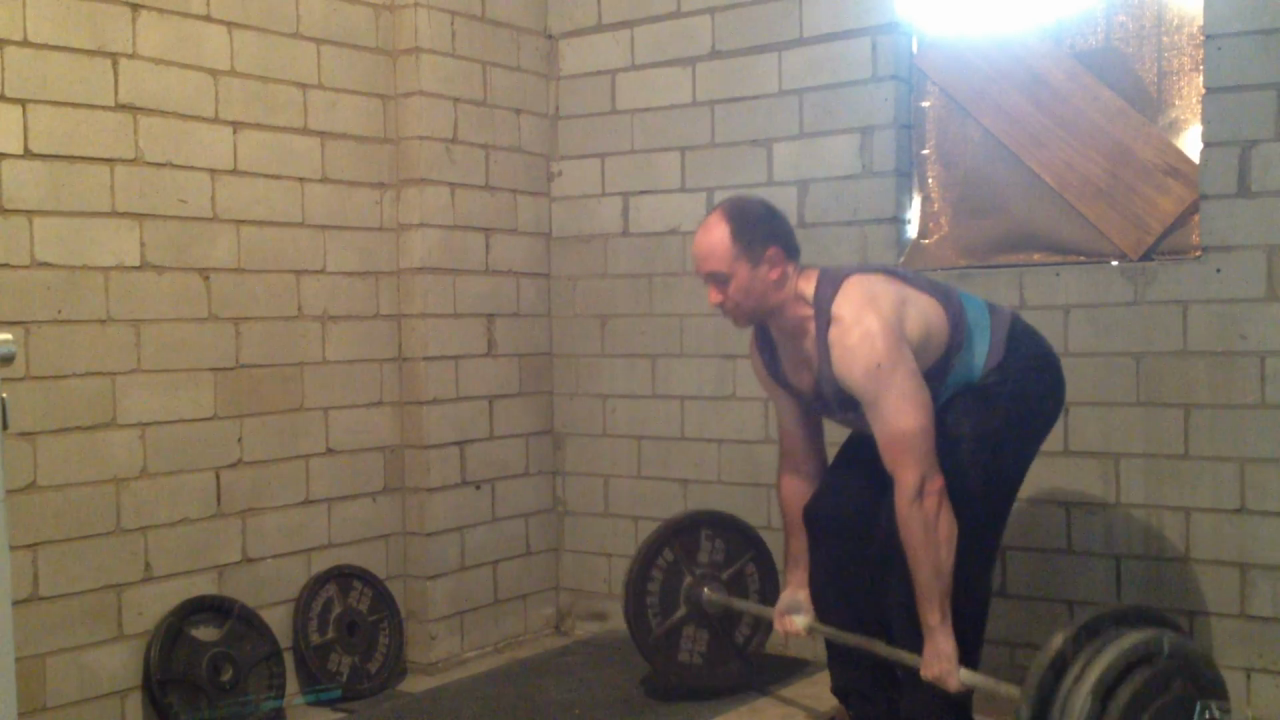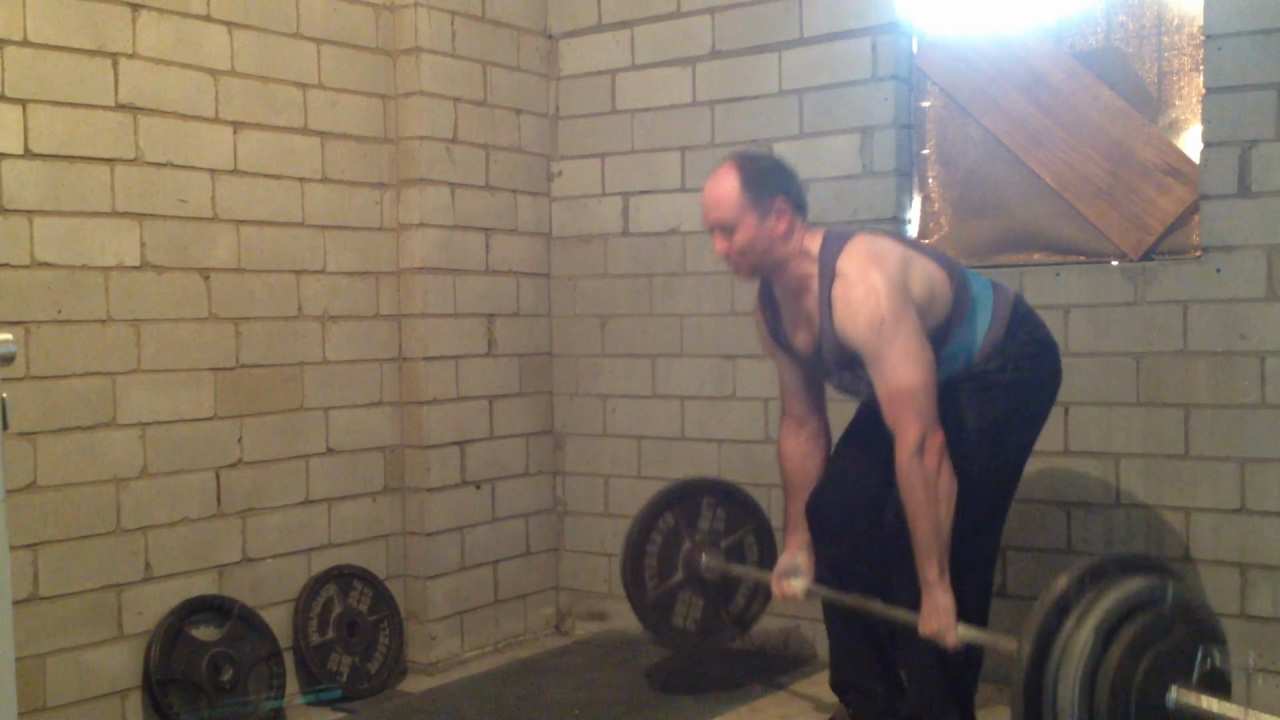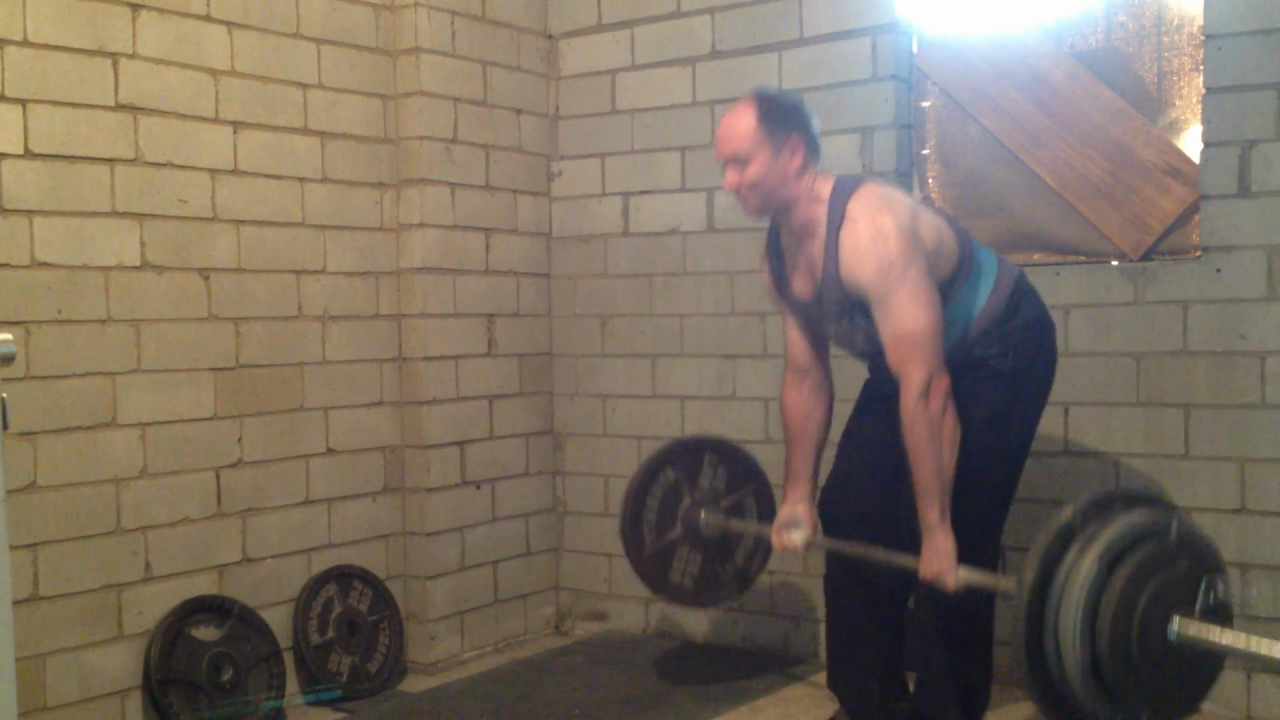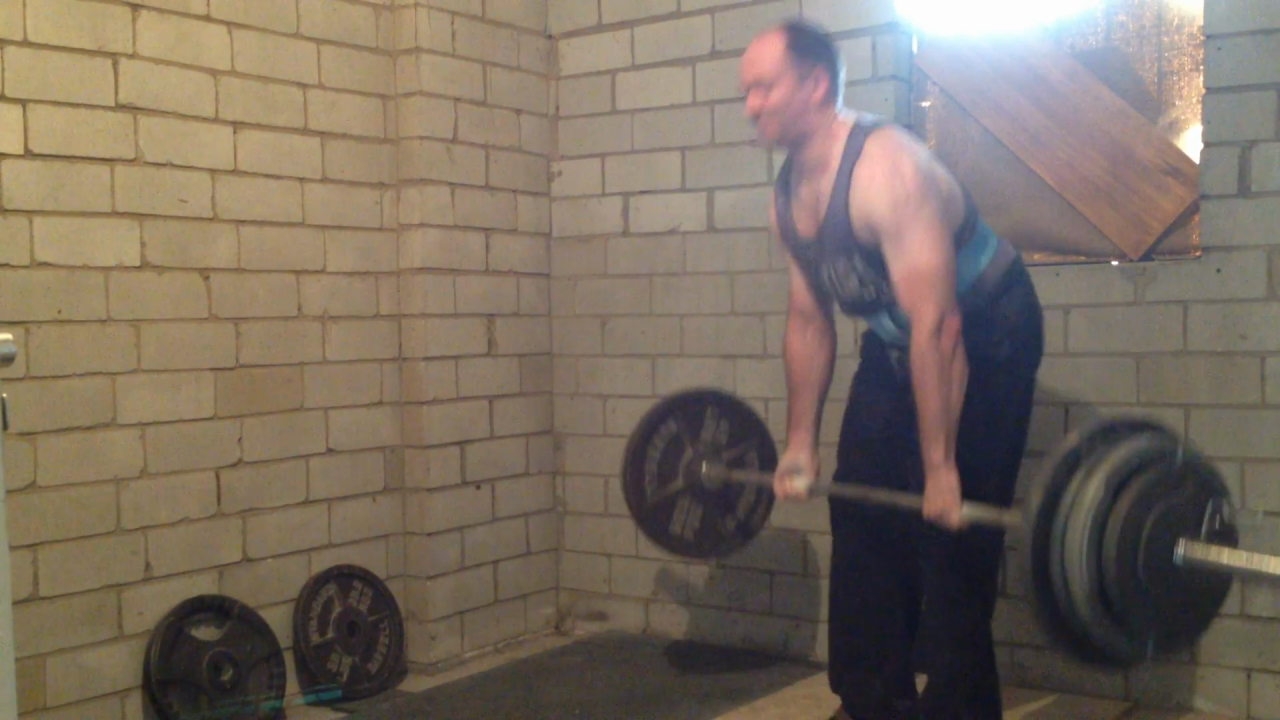
dt=0.2s
person 1, frame 1
left shoulder: (859, 329)
right shoulder: (769, 345)
left elbow: (920, 490)
right elbow: (798, 464)
left wrist: (938, 636)
right wrist: (797, 580)
left hip: (1006, 384)
right hip: (922, 393)
left knee: (912, 540)
right knee: (832, 521)
person 1, frame 2
left shoulder: (863, 286)
right shoulder: (774, 305)
left elbow: (921, 446)
right elbow: (801, 425)
left wrist: (936, 590)
right wrist: (796, 541)
left hip: (1001, 369)
right hip: (915, 383)
left knee: (943, 547)
right knee: (837, 519)
person 1, frame 3
left shoulder: (872, 230)
right shoulder: (780, 253)
left elbow: (927, 390)
right elbow: (804, 375)
left wrist: (937, 530)
right wrist: (797, 496)
left hip: (996, 352)
right hip: (908, 363)
left knee: (946, 551)
right knee: (849, 517)
person 1, frame 4
left shoulder: (886, 170)
right shoulder: (789, 192)
left elbow: (937, 327)
right elbow: (808, 322)
left wrist: (941, 470)
right wrist: (799, 444)
left hip: (983, 335)
right hip: (896, 345)
left knee: (948, 532)
right knee: (862, 524)
